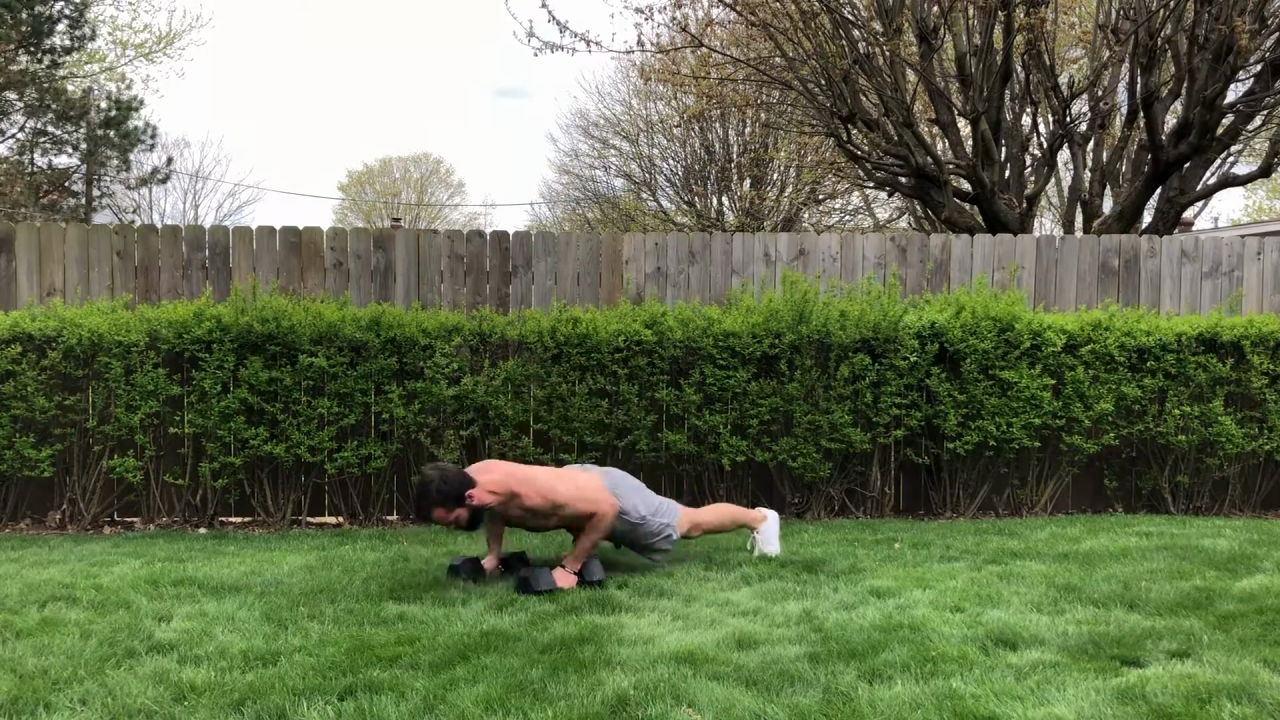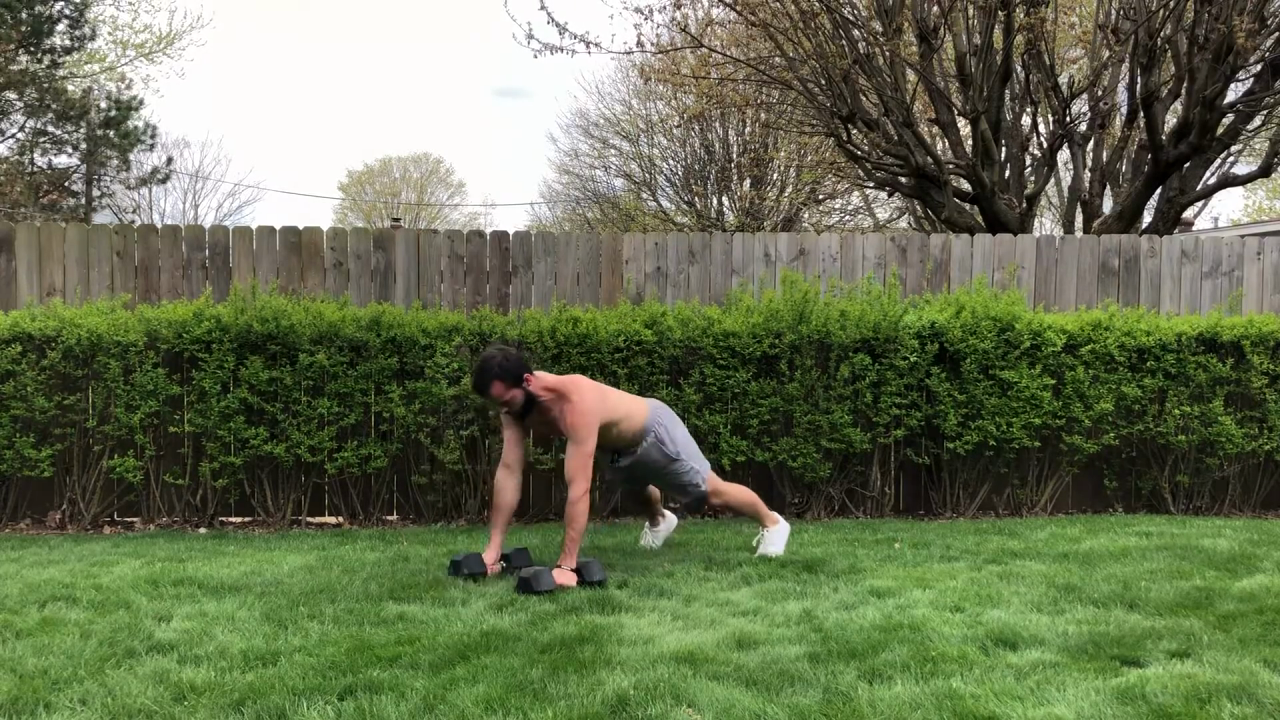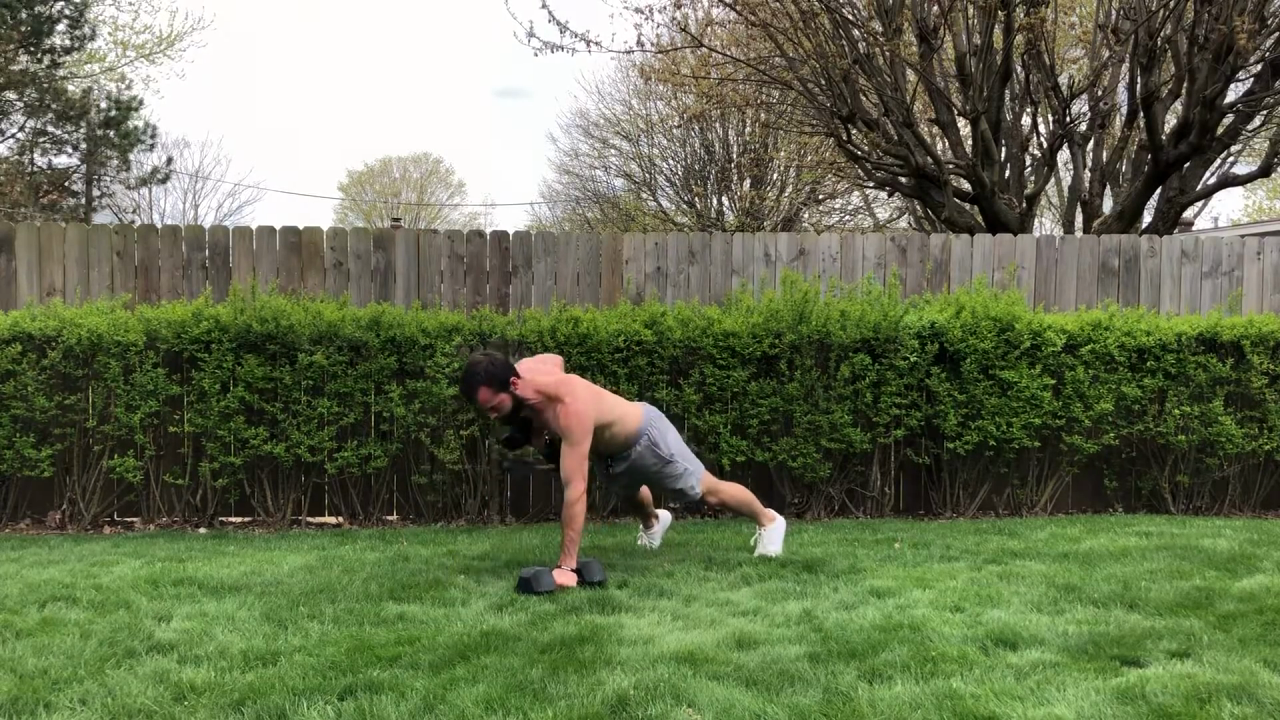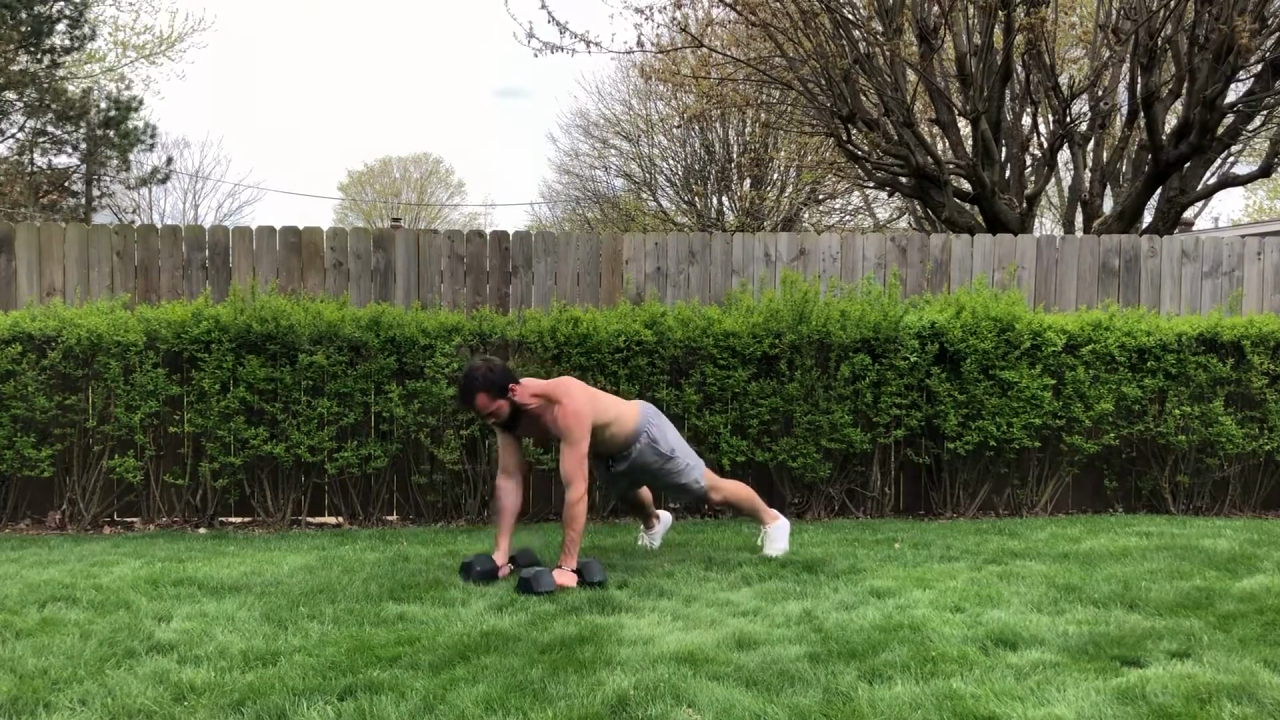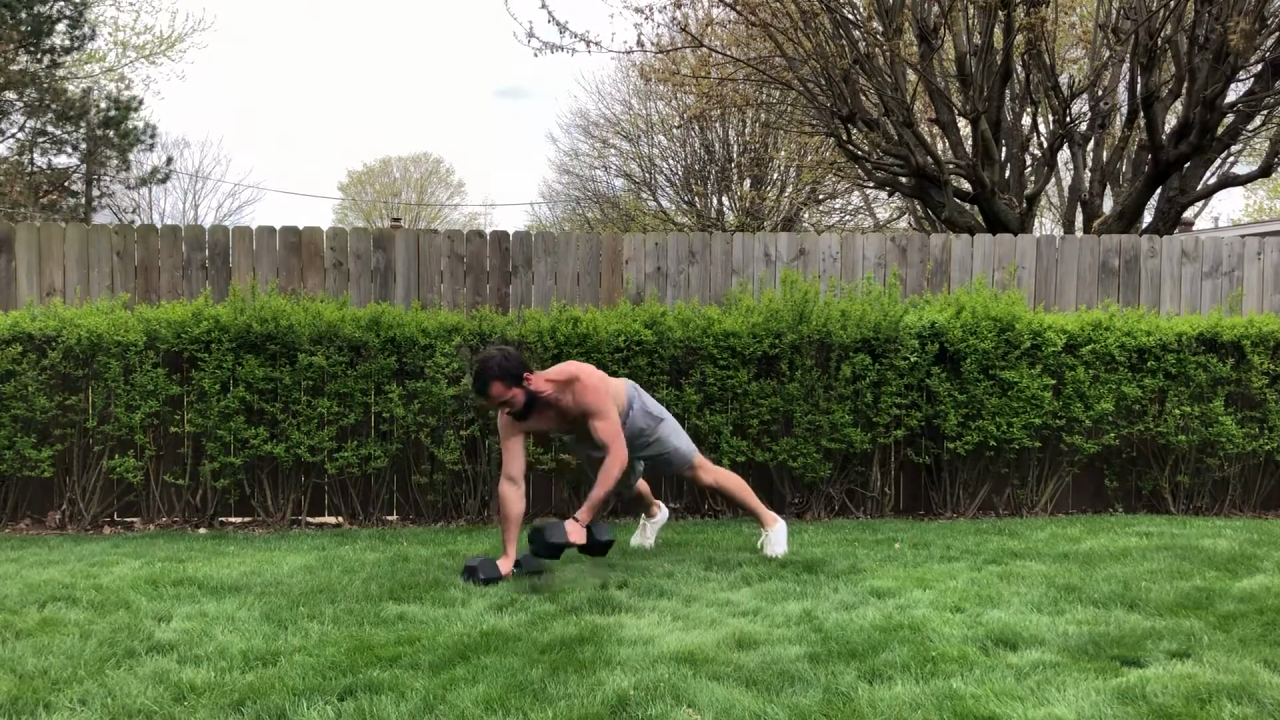
dt=0.5s
person 1, frame 1
left shoulder: (532, 492)
right shoulder: (475, 479)
left elbow: (608, 506)
left wrist: (569, 568)
right wrist: (493, 554)
left hip: (614, 497)
right hip: (583, 482)
left knee: (690, 524)
left ankle: (760, 520)
right ankle: (655, 529)
person 1, frame 2
left shoulder: (576, 401)
right shoulder: (518, 401)
left elbow: (579, 489)
right elbow: (508, 472)
left wrist: (566, 565)
right wrist: (494, 547)
left hip: (655, 431)
right hip: (619, 446)
left knee: (714, 493)
right knee: (640, 488)
left ankle: (772, 523)
right ankle: (659, 521)
person 1, frame 3
left shoulder: (571, 404)
right shoulder: (520, 370)
left elbow: (575, 490)
right elbow: (556, 358)
left wrist: (566, 566)
right wrist: (536, 426)
left hip: (646, 437)
right hip: (606, 450)
left knee: (708, 492)
right knee: (631, 493)
left ankle: (768, 521)
right ankle: (653, 522)
person 1, frame 4
left shoulder: (567, 405)
right shoulder: (510, 408)
left elbow: (576, 490)
right elbow: (507, 477)
left wrist: (567, 565)
right wrist: (502, 549)
left hip: (644, 434)
right hip: (605, 452)
left knee: (711, 490)
right knee: (629, 494)
left ankle: (771, 520)
right ankle: (654, 522)
person 1, frame 5
left shoulder: (582, 382)
right shoulder: (511, 418)
left elbow: (618, 456)
right elbow: (511, 482)
left wrist: (580, 521)
right wrist: (508, 555)
left hip: (632, 411)
right hip: (588, 436)
left knee: (700, 471)
right knee: (626, 485)
left ankle: (769, 521)
right ankle: (653, 513)
